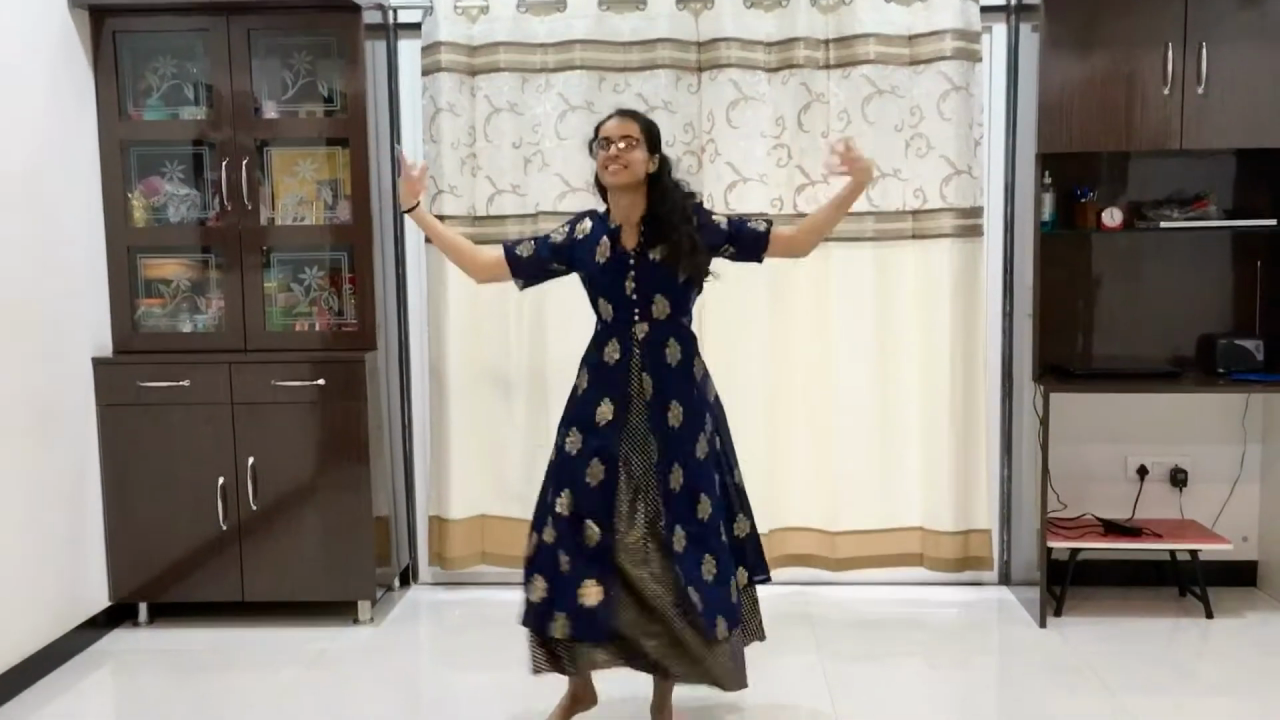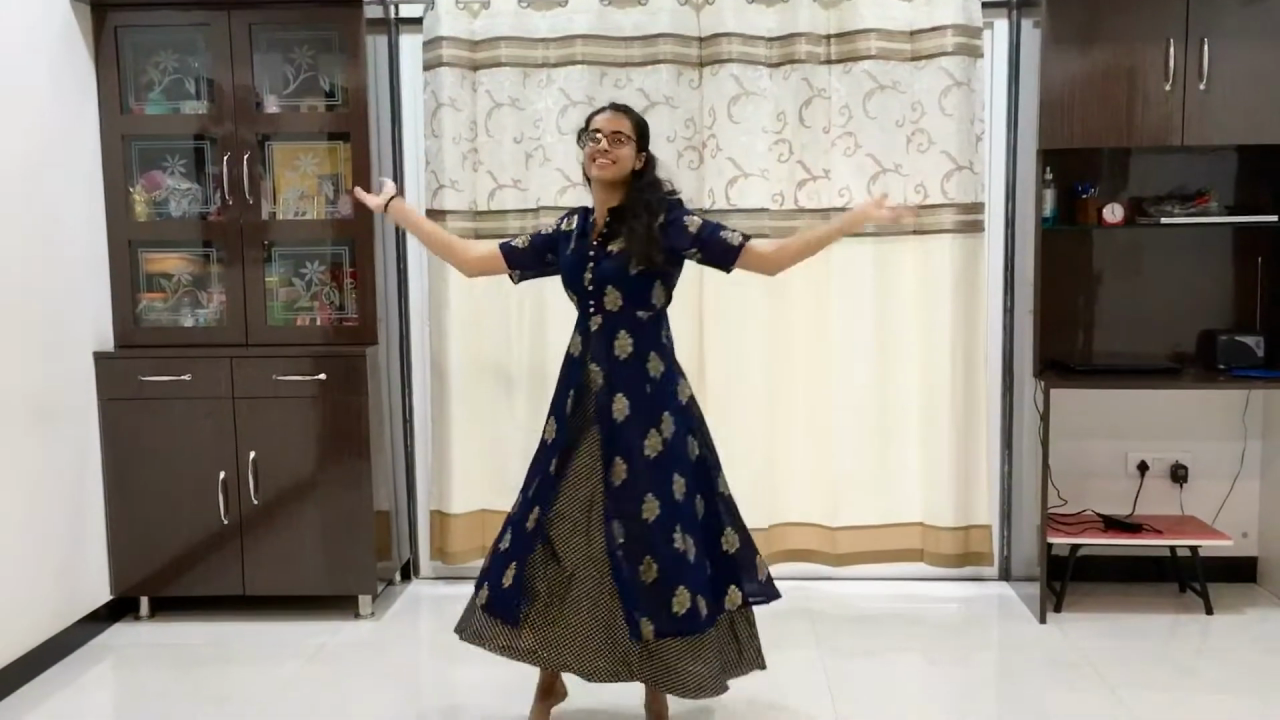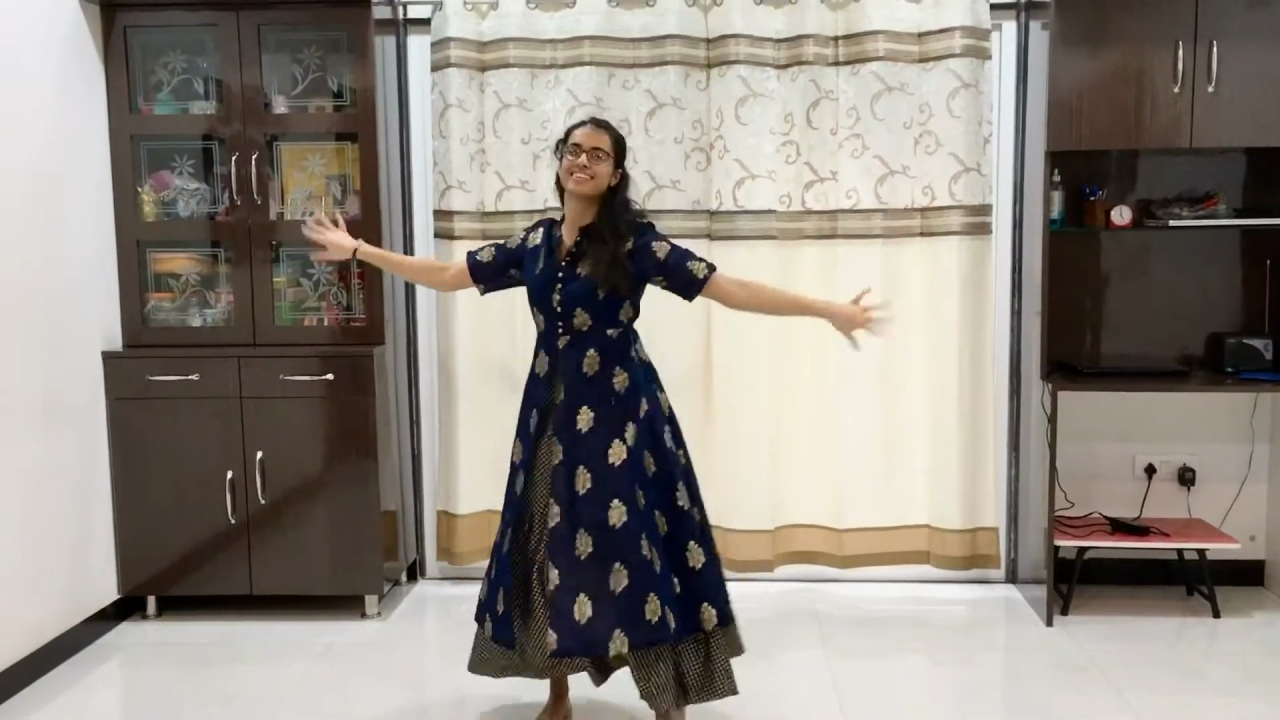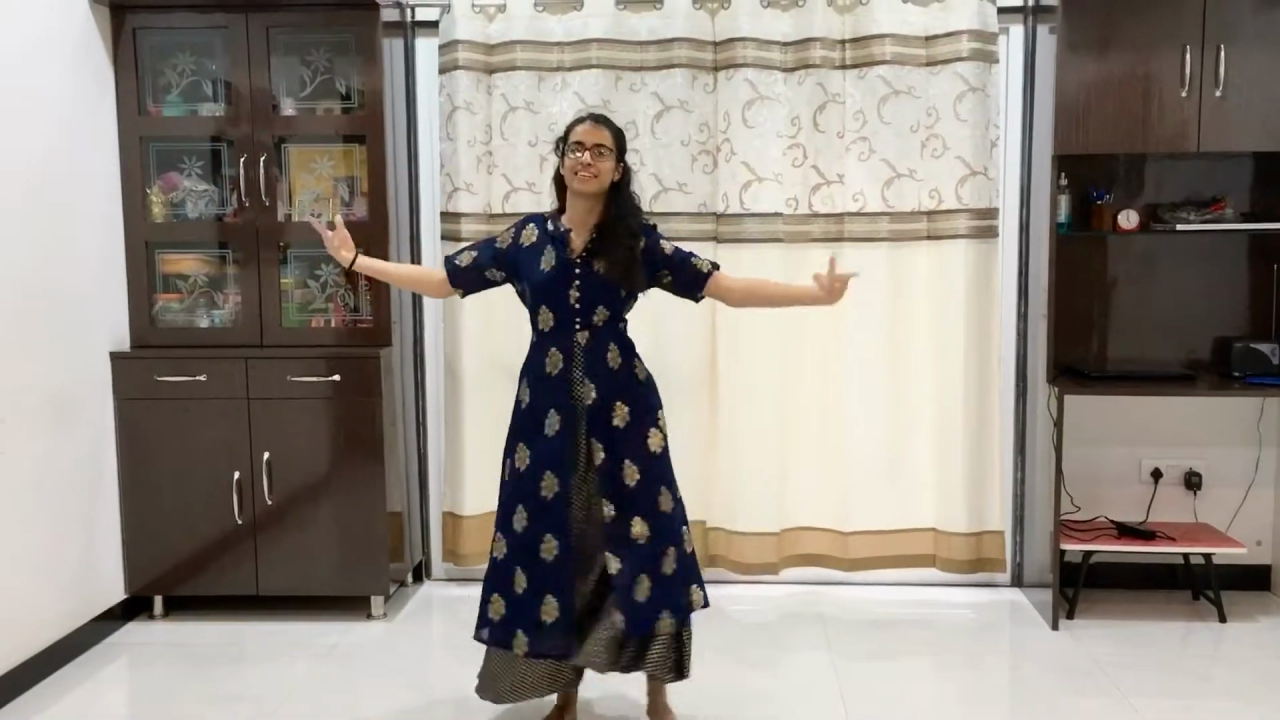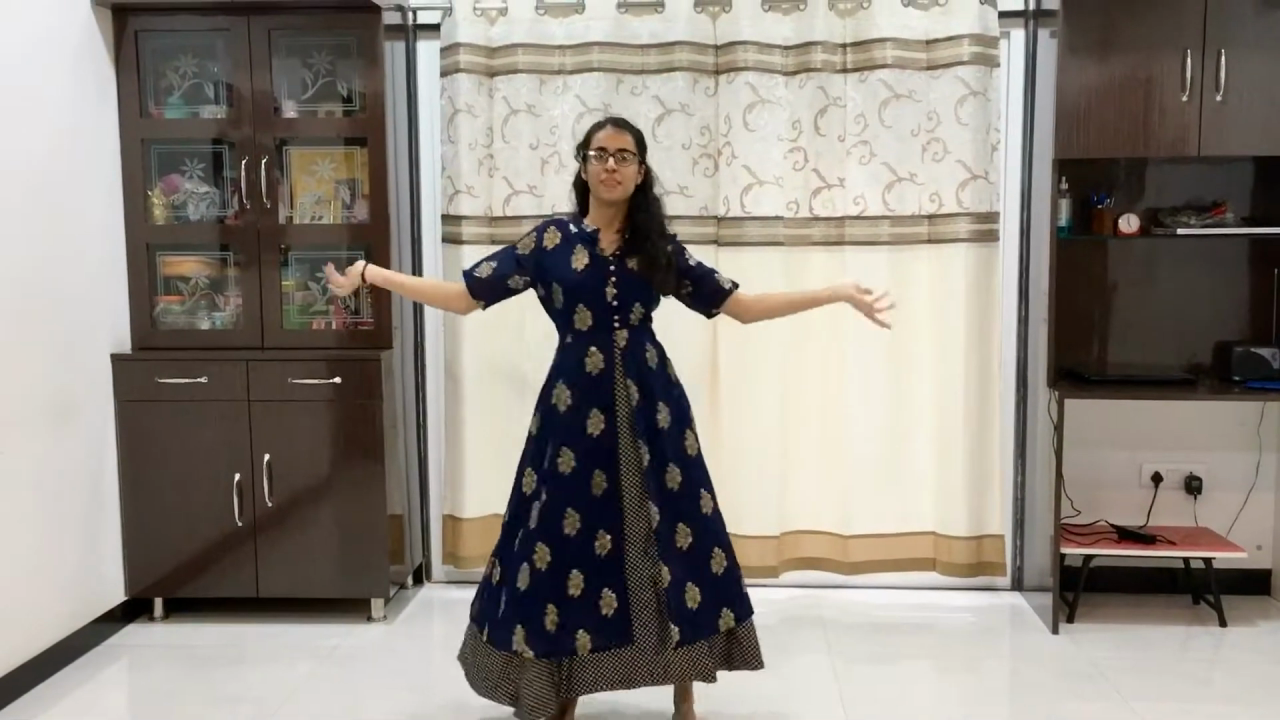
dt=0.3s
person 1, frame 1
left shoulder: (693, 225)
right shoulder: (581, 234)
left elbow: (795, 242)
right elbow: (481, 265)
left wrist: (849, 191)
right wrist: (416, 208)
left hip: (677, 400)
right hip: (603, 401)
left knee: (680, 542)
right knee: (586, 538)
person 1, frame 2
left shoulder: (666, 221)
right shoulder: (568, 230)
left elbow: (768, 258)
right elbow: (470, 259)
left wrist: (854, 219)
right wrist: (395, 207)
left hip: (647, 394)
right hip: (581, 396)
left knee: (653, 535)
right knee: (555, 529)
person 1, frame 3
left shoulder: (634, 241)
right shoulder: (536, 240)
left elbow: (727, 289)
right elbow: (448, 274)
left wrist: (828, 309)
right wrist: (357, 249)
left hip: (615, 409)
right hip: (548, 410)
left knee: (615, 554)
right knee: (542, 548)
person 1, frame 4
left shoulder: (638, 242)
right shoulder: (526, 237)
left elbow: (726, 288)
right elbow: (441, 281)
left wrist: (813, 292)
right wrist: (354, 259)
left hip: (621, 404)
right hip: (545, 406)
left knee: (637, 538)
right knee: (546, 542)
person 1, frame 5
left shoulder: (660, 248)
right shoulder: (550, 241)
left elbow: (740, 304)
right elbow: (462, 294)
left wrist: (836, 295)
right wrist: (370, 276)
left hip: (654, 407)
right hip: (577, 407)
left knee: (677, 545)
right knee: (566, 542)
